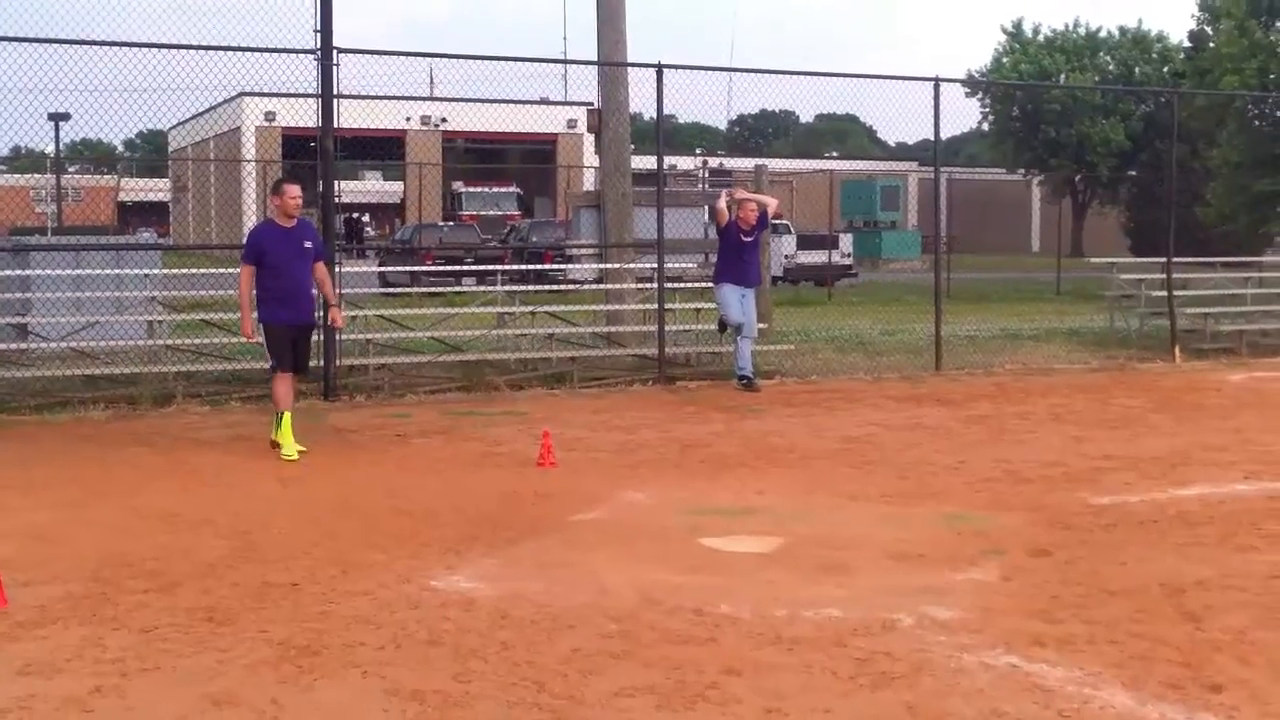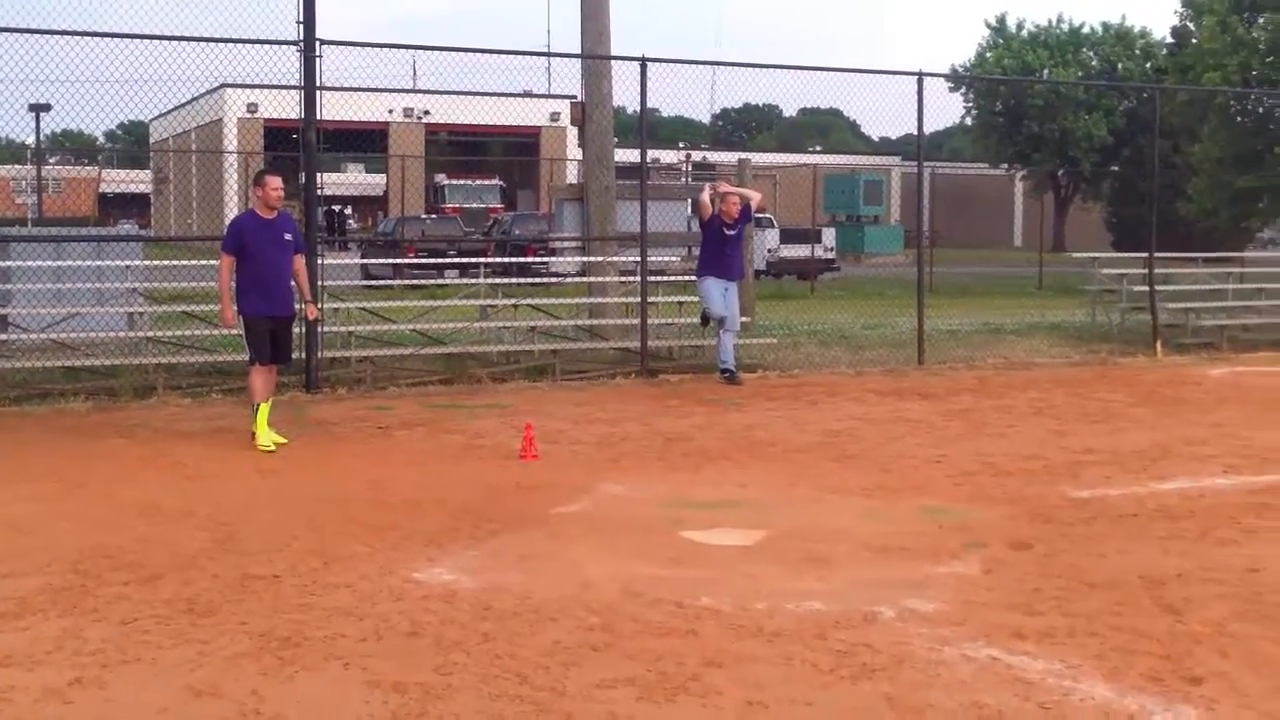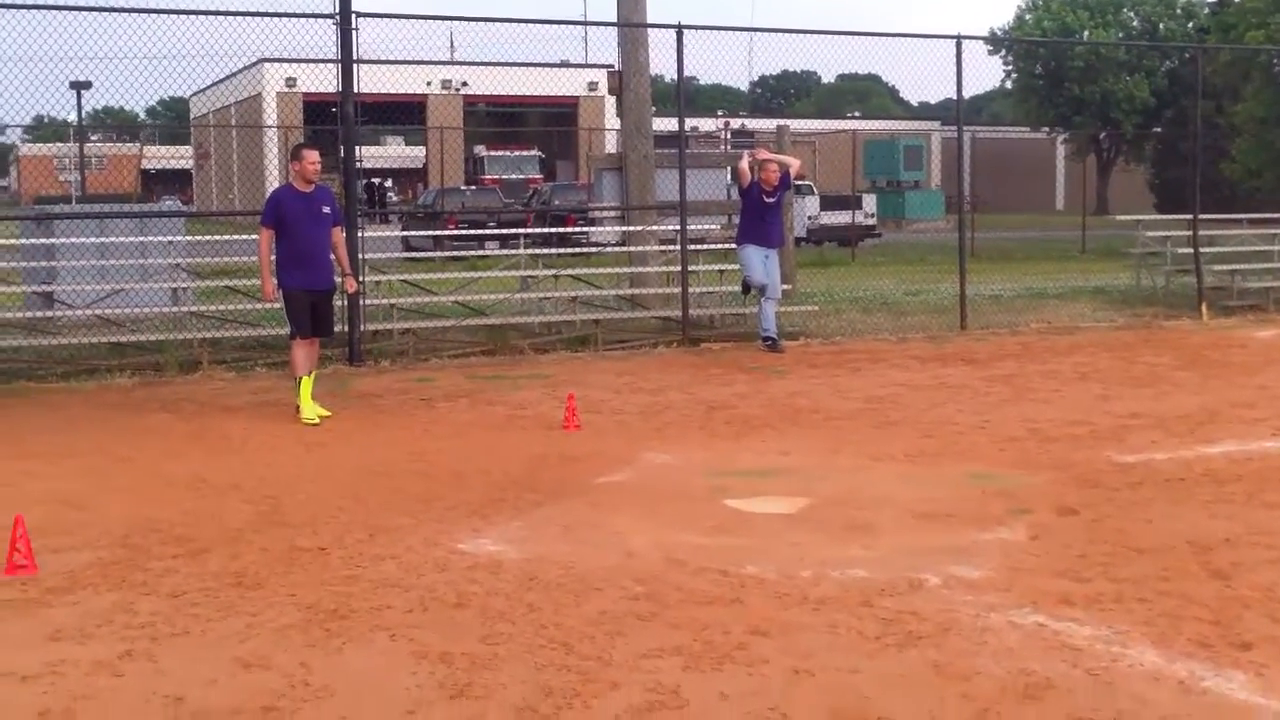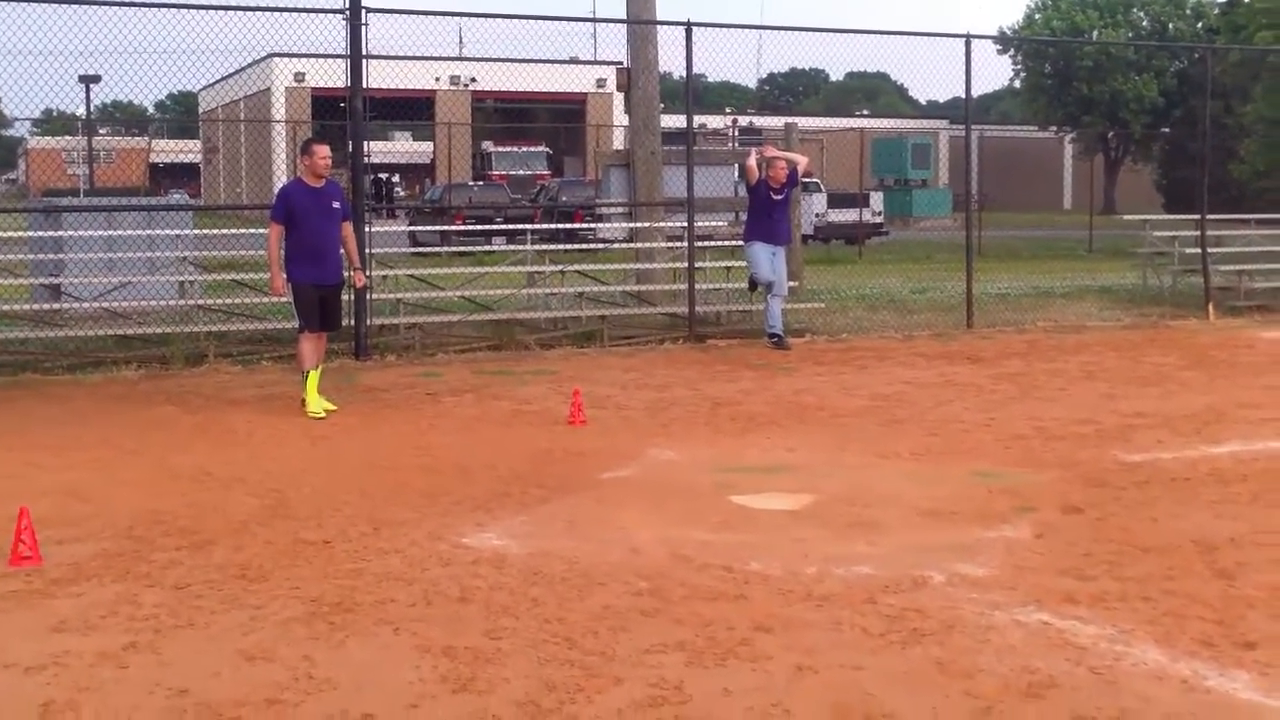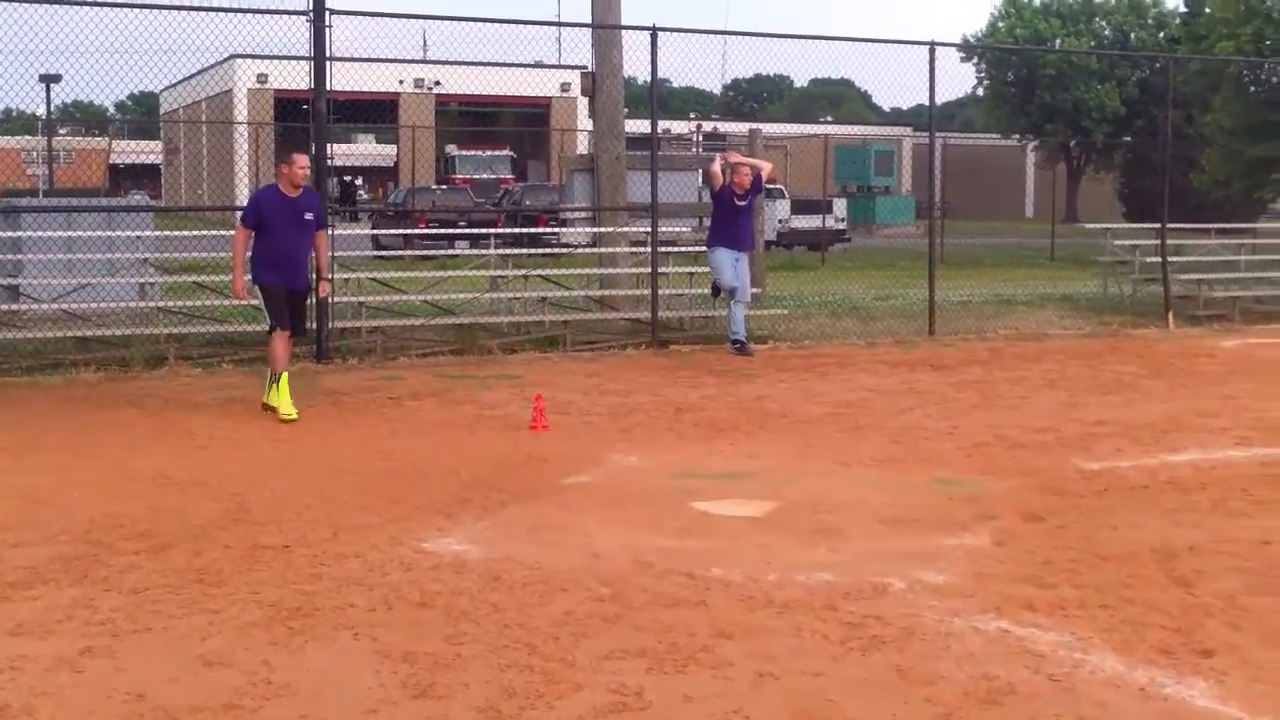
dt=1s
person 1, frame 1
left shoulder: (309, 231)
right shoulder: (260, 233)
left elbow: (319, 271)
right elbow: (247, 275)
left wrist: (332, 305)
right wrist: (245, 316)
left hip: (304, 318)
right hip: (274, 318)
left knee: (294, 375)
right knee: (282, 373)
left ankle: (278, 432)
right ankle: (286, 437)
person 1, frame 2
left shoulder: (289, 223)
right shoulder: (241, 224)
left elbow: (298, 264)
right elbow: (226, 265)
left wrist: (308, 300)
right wrist: (226, 305)
left hip: (284, 309)
right hip: (254, 310)
left knee: (273, 366)
right knee: (259, 364)
left ankle: (263, 424)
right ankle: (259, 428)
person 1, frame 3
left shoulder: (327, 196)
right shoulder: (279, 198)
left elbow: (336, 237)
right elbow: (265, 239)
left wrist: (347, 273)
right wrist: (266, 278)
left hip: (324, 283)
right hip: (294, 284)
left knee: (315, 338)
right knee: (301, 338)
left ankle: (307, 397)
right ankle: (303, 401)
person 1, frame 4
left shoulder: (336, 191)
right shoulder: (289, 192)
left elbow: (346, 231)
right elbow: (275, 234)
left wrist: (356, 266)
right wrist: (276, 272)
left hip: (333, 277)
right hip: (303, 278)
left knee: (323, 333)
right knee: (309, 332)
left ankle: (314, 391)
right ankle: (309, 394)
person 1, frame 5
left shoulder: (313, 199)
right shoulder: (262, 198)
left elbow: (320, 239)
right elbow: (241, 235)
left wrist: (323, 277)
right wrist: (237, 275)
left hip: (299, 281)
right hip: (269, 278)
left knee: (289, 336)
right knee: (280, 331)
left ankle: (271, 394)
right ankle: (282, 396)
person 2, frame 1
left shoulder: (757, 227)
right shoulder: (729, 228)
left elbow: (773, 203)
right elbow: (720, 208)
left wrist: (746, 195)
right wrist: (724, 196)
left hip: (749, 287)
right hip: (727, 284)
left knee: (748, 332)
right knee: (736, 319)
left ankle: (744, 376)
right ankle: (725, 319)
person 2, frame 2
left shoulder: (740, 220)
right shoulder: (712, 221)
left elbow: (757, 197)
right elbow: (703, 201)
left wrist: (730, 189)
right wrist: (707, 190)
left hip: (731, 281)
right hip: (709, 278)
left knee: (730, 326)
right knee: (718, 312)
left ankle: (727, 369)
right ankle: (708, 313)
person 2, frame 3
left shoulder: (780, 187)
right shoulder: (751, 189)
left elbow: (796, 164)
right elbow: (742, 168)
left wrist: (769, 156)
right wrist: (746, 157)
left hip: (771, 248)
right hip: (749, 245)
left knee: (772, 294)
right knee: (759, 281)
left ankle: (769, 337)
right ankle: (749, 281)
person 2, frame 4
left shoulder: (787, 184)
right shoulder: (759, 186)
left elbow: (804, 161)
right elbow: (750, 166)
left wrist: (777, 153)
right wrist: (754, 154)
left hip: (779, 245)
right hip: (757, 242)
left knee: (778, 291)
right knee: (766, 277)
left ankle: (774, 334)
right ankle: (755, 278)
person 2, frame 5
left shoulder: (752, 191)
right shoulder: (723, 192)
left elbow: (768, 167)
right elbow: (714, 171)
left wrist: (741, 159)
right wrist: (718, 159)
left hip: (742, 251)
right hip: (720, 248)
left knee: (741, 297)
right knee: (729, 283)
left ankle: (737, 340)
right ankle: (718, 283)
